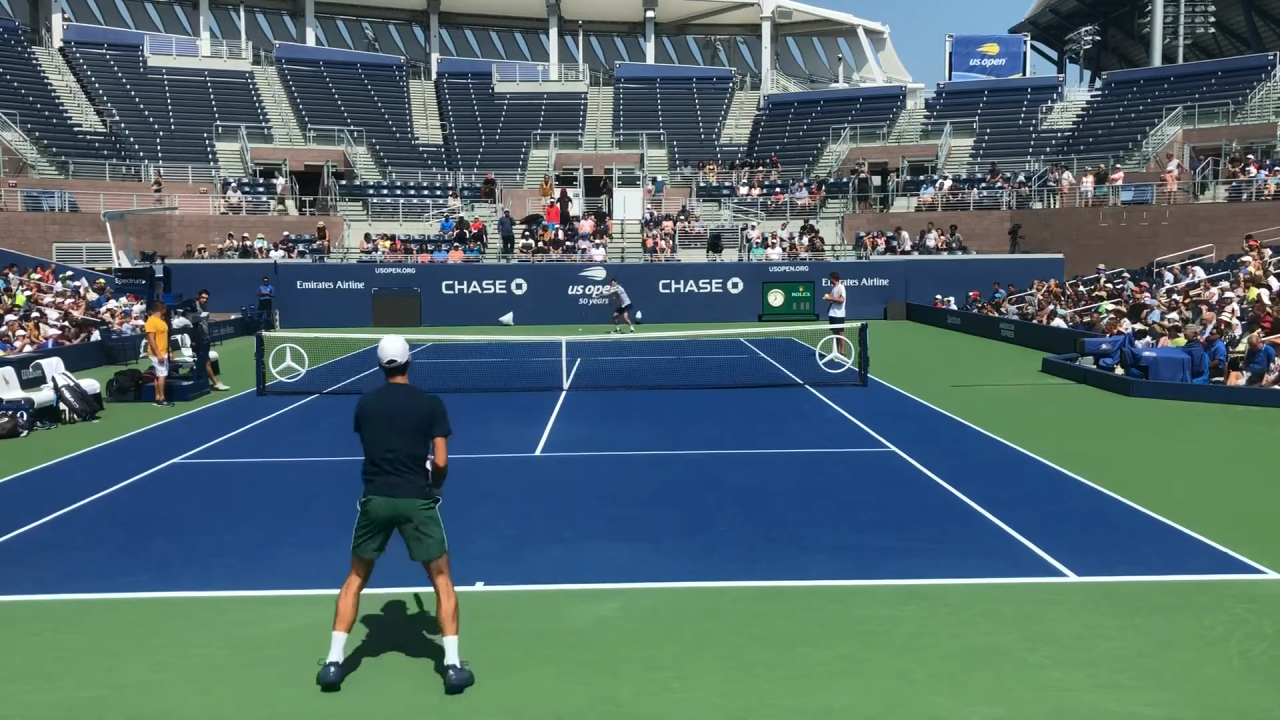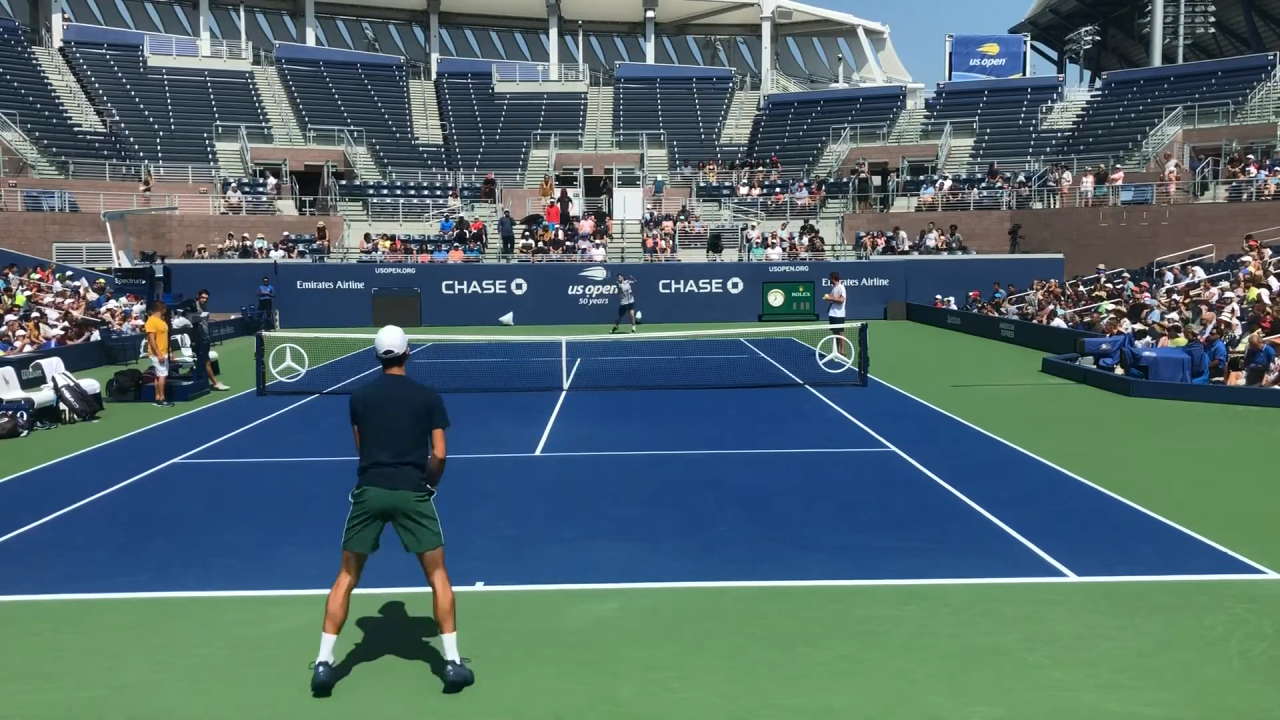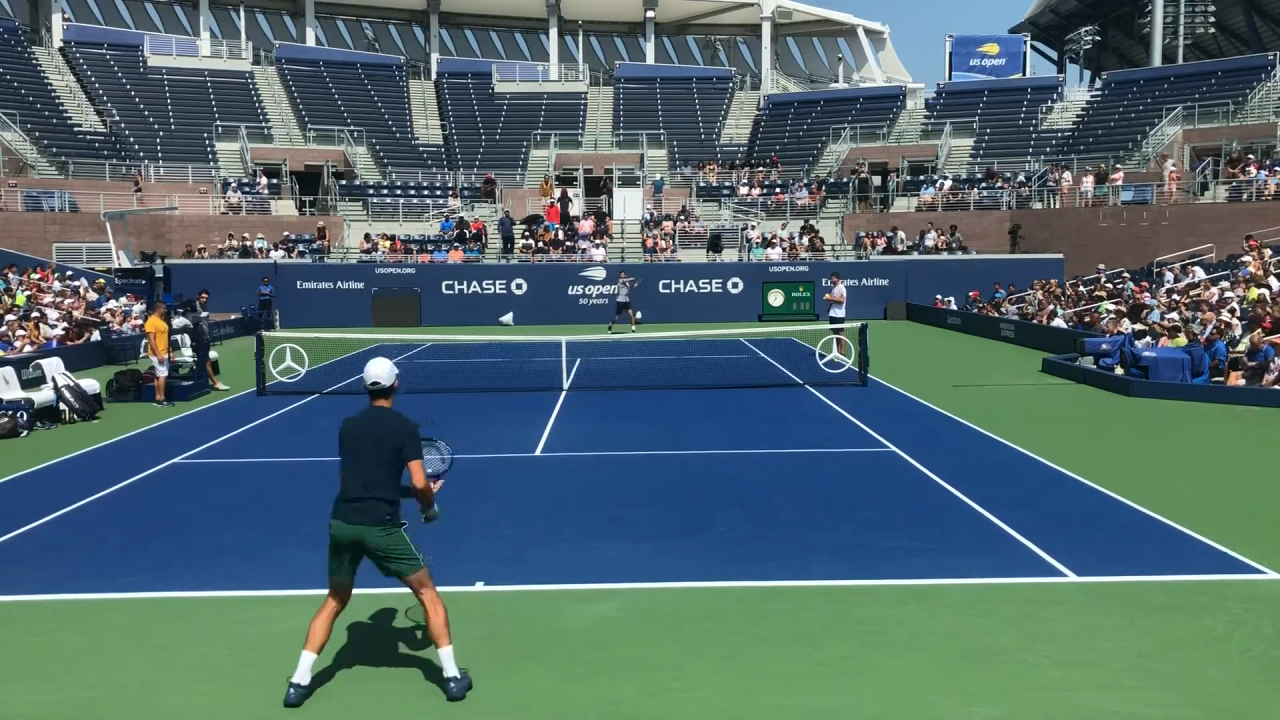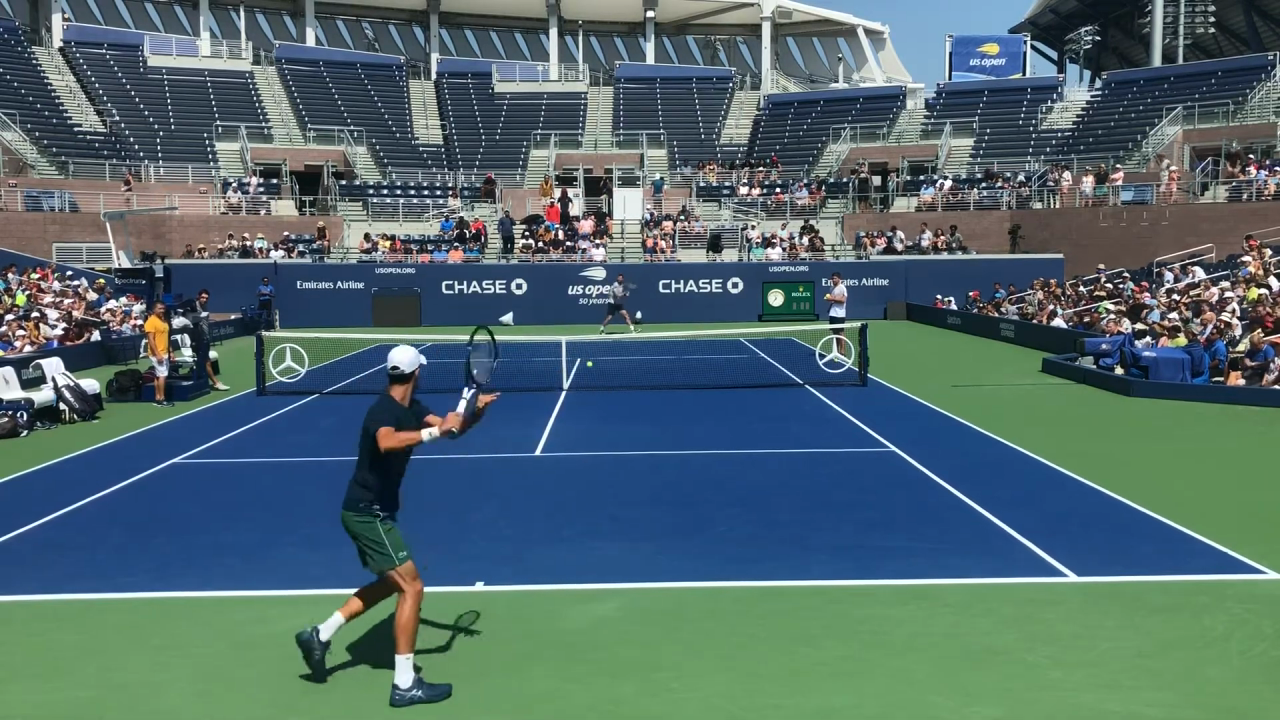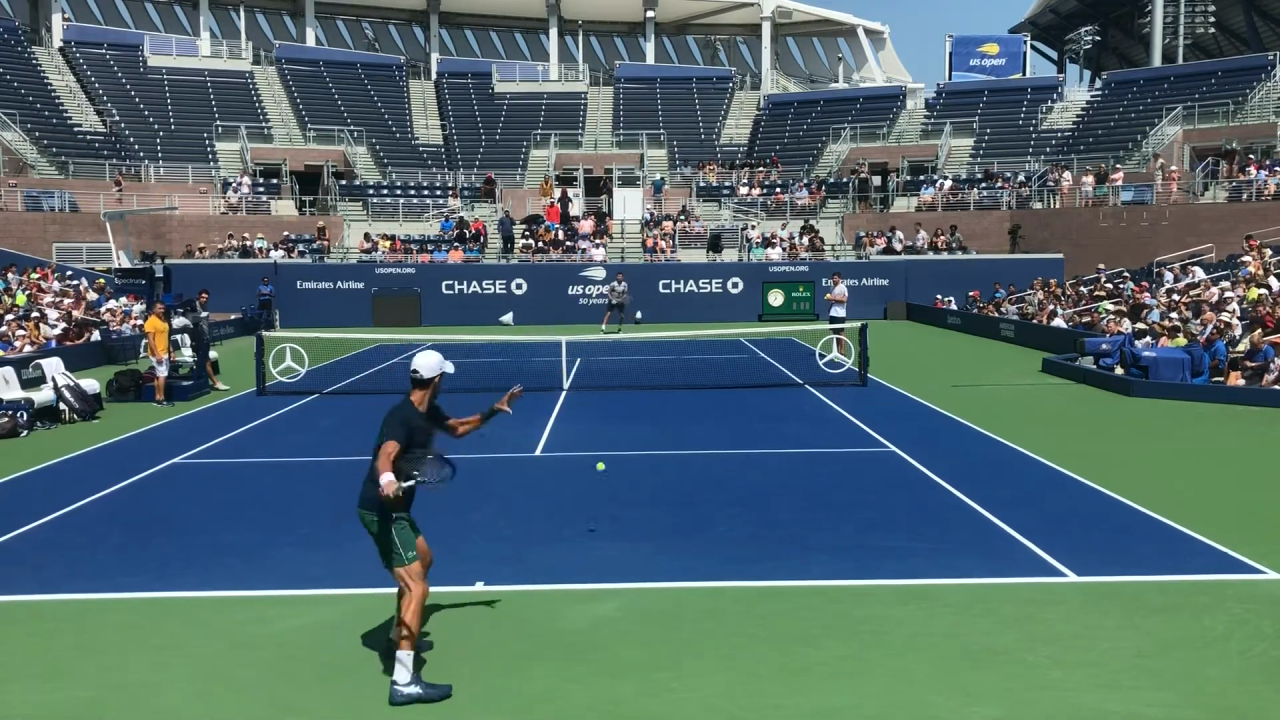
dt=0.3s
person 1, frame 1
left shoulder: (364, 404)
right shoulder: (431, 404)
right elbow: (441, 462)
right wrist: (434, 481)
left hip: (375, 500)
right hip: (417, 502)
left knee: (355, 579)
right knee: (442, 580)
left ankle: (333, 663)
right ankle: (453, 667)
person 1, frame 2
left shoulder: (360, 396)
right shoulder: (429, 397)
left elbow: (361, 448)
right elbow: (439, 454)
right wrist: (428, 483)
left hip: (370, 493)
right hip: (413, 494)
left knee: (346, 578)
right knee: (438, 577)
left ankle: (323, 664)
right ankle: (453, 663)
person 1, frame 3
left shoulder: (348, 426)
right shoulder: (405, 427)
right elbow: (419, 484)
right wrist: (429, 507)
left hip: (342, 524)
right hip: (382, 525)
left knee: (335, 602)
right knee: (428, 594)
left ankle: (299, 682)
right ankle: (452, 676)
person 1, frame 4
left shoulder: (408, 407)
right shoulder: (382, 409)
left elbow: (447, 428)
right elbow: (388, 443)
left wrist: (473, 413)
right wrist: (434, 433)
left hip: (370, 512)
right hip: (368, 515)
left knee: (383, 585)
right knee: (412, 588)
left ankle: (318, 637)
right ankle: (405, 685)
person 1, frame 5
left shoulder: (428, 411)
right shoulder: (401, 416)
left elbow: (459, 428)
right elbow: (384, 455)
left wrist: (494, 410)
right wrist: (387, 479)
left hip: (394, 510)
right hip: (381, 511)
left knee: (423, 559)
right knee: (416, 586)
left ankle: (405, 630)
right ankle: (403, 682)
